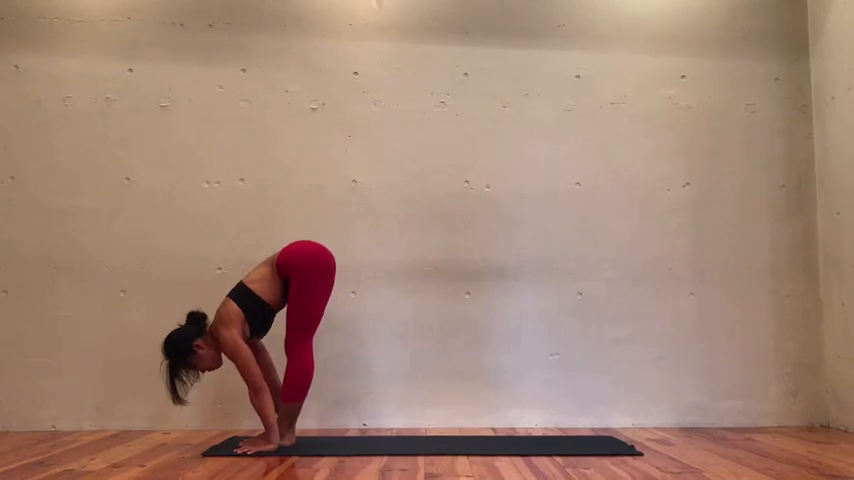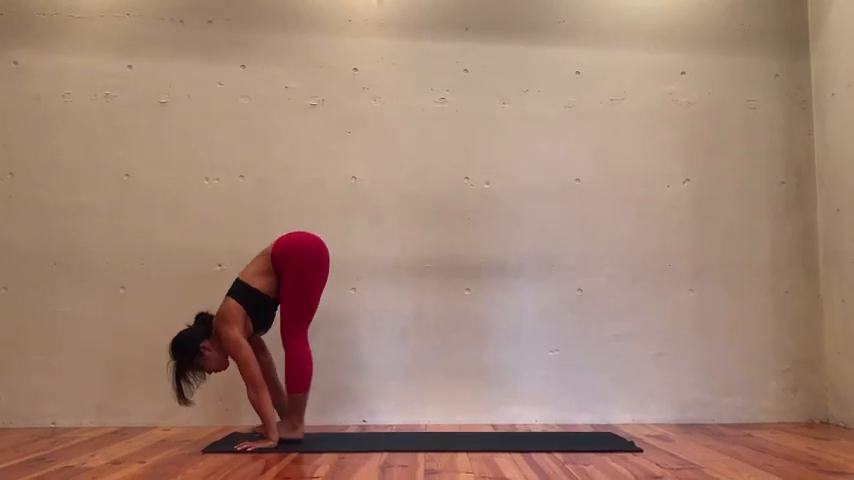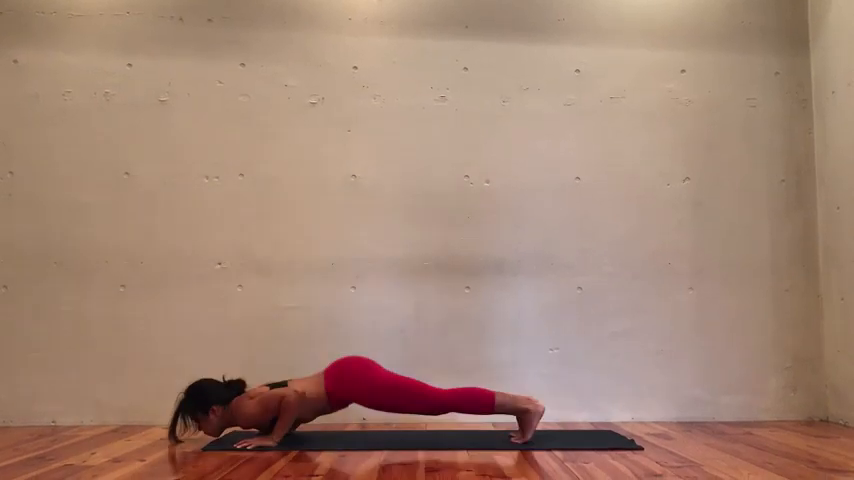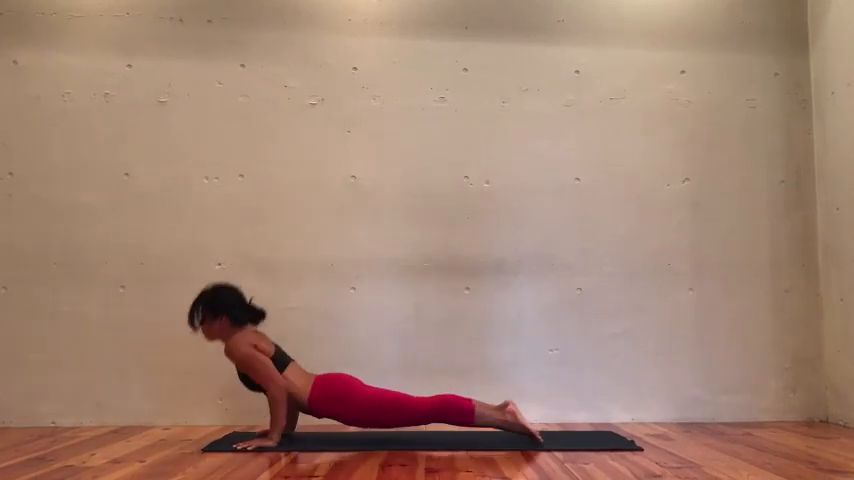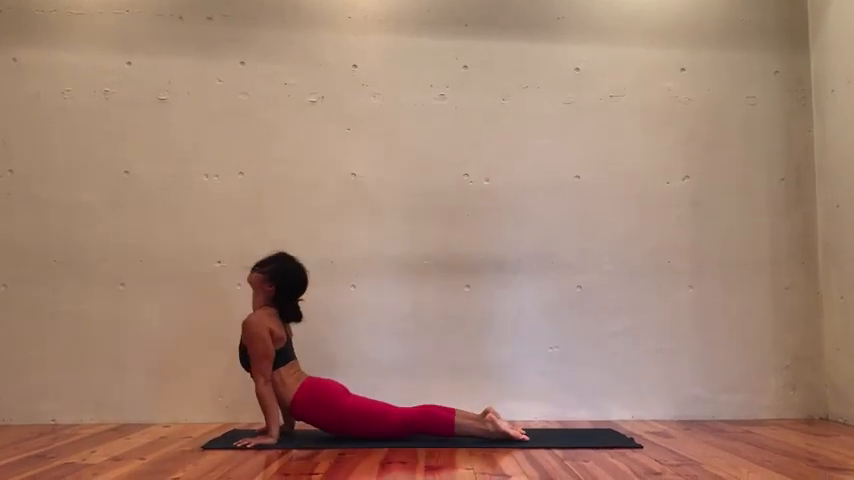
dt=1s
person 1, frame 1
left shoulder: (225, 334)
right shoulder: (235, 331)
left elbow: (258, 387)
right elbow: (268, 381)
left wrist: (273, 438)
right wrist: (274, 432)
left hip: (307, 262)
right hip: (302, 262)
left knee: (297, 351)
right knee: (297, 350)
left ankle: (284, 433)
right ankle: (285, 431)
person 1, frame 2
left shoulder: (228, 332)
right shoulder: (239, 330)
left elbow: (257, 386)
right elbow: (267, 378)
left wrist: (272, 436)
right wrist: (273, 427)
left hip: (301, 252)
right hip: (298, 252)
left knee: (293, 339)
right knee: (293, 339)
left ankle: (294, 425)
right ankle: (291, 423)
person 1, frame 3
left shoulder: (243, 412)
right shoulder: (247, 401)
left elbow: (293, 395)
left wrist: (273, 437)
right wrist: (275, 428)
left hip: (350, 380)
right hip: (347, 375)
left knee: (438, 400)
right knee: (437, 401)
left ankle: (523, 405)
right ankle: (519, 404)
person 1, frame 4
left shoulder: (237, 346)
right shoulder: (252, 337)
left elbow: (278, 387)
left wrist: (275, 436)
right wrist: (286, 428)
left hip: (336, 397)
right hip: (337, 388)
left knee: (426, 409)
right knee: (426, 407)
left ankle: (503, 418)
right ankle: (501, 413)
person 1, frame 5
left shoulder: (255, 322)
right shoulder: (275, 318)
left elbow: (263, 380)
left wrist: (272, 432)
right wrist: (287, 422)
left hip: (321, 404)
right hip: (323, 394)
left knee: (405, 421)
right knee: (405, 417)
left ankle: (486, 427)
right ankle: (483, 419)
